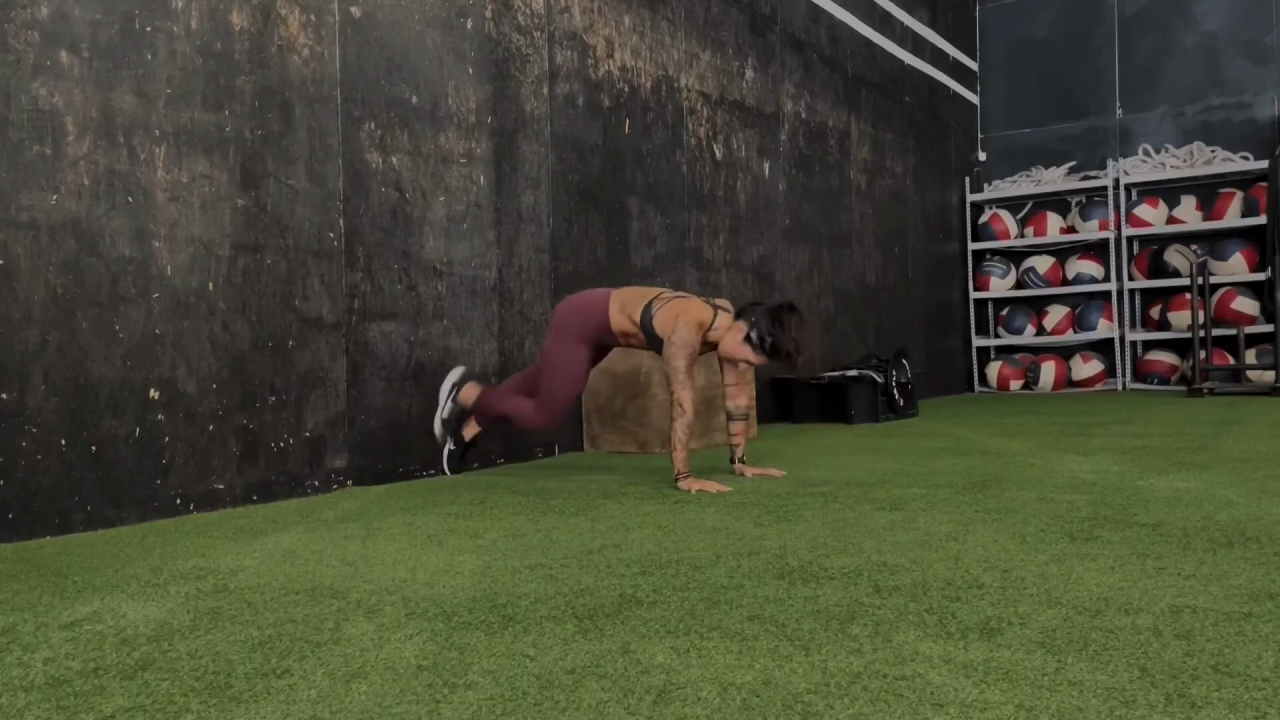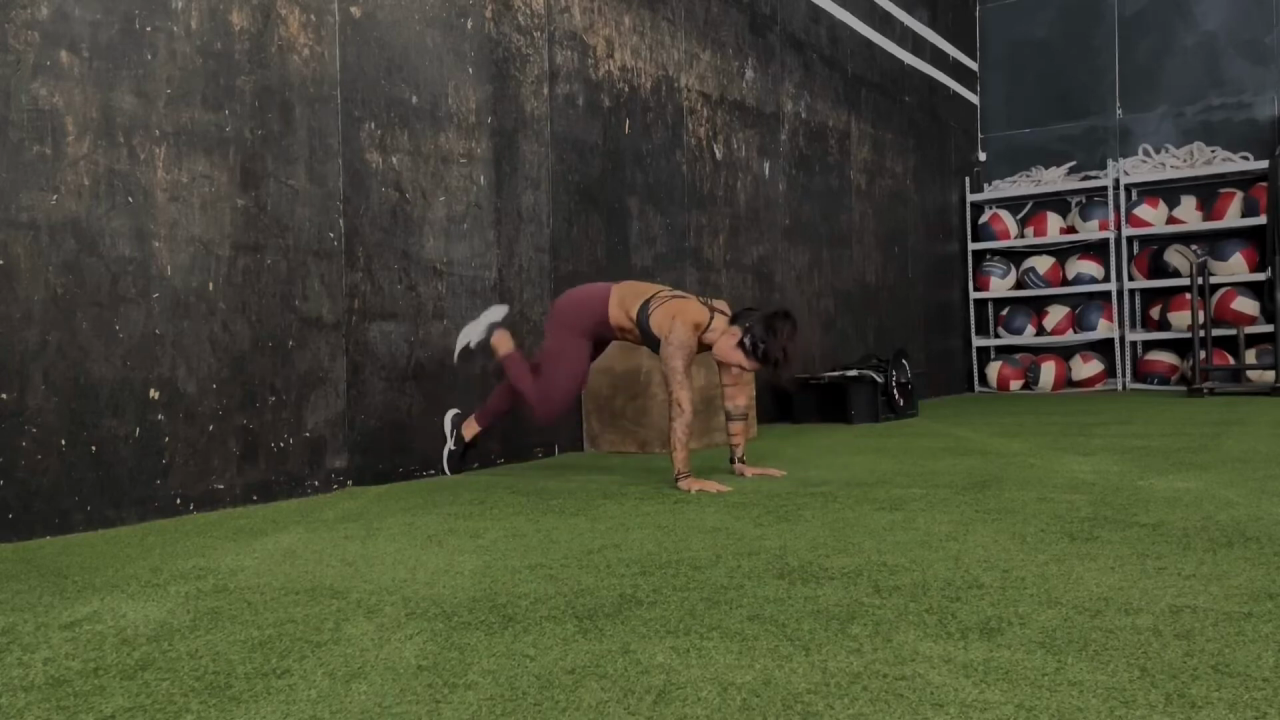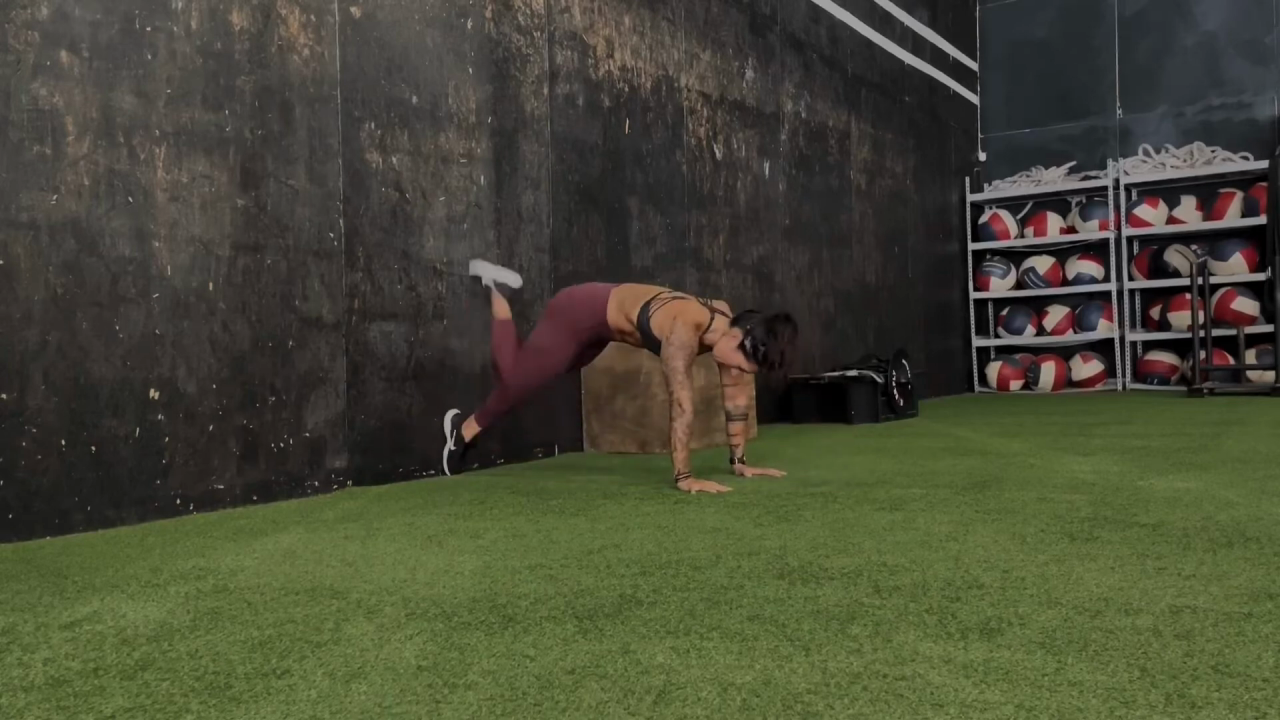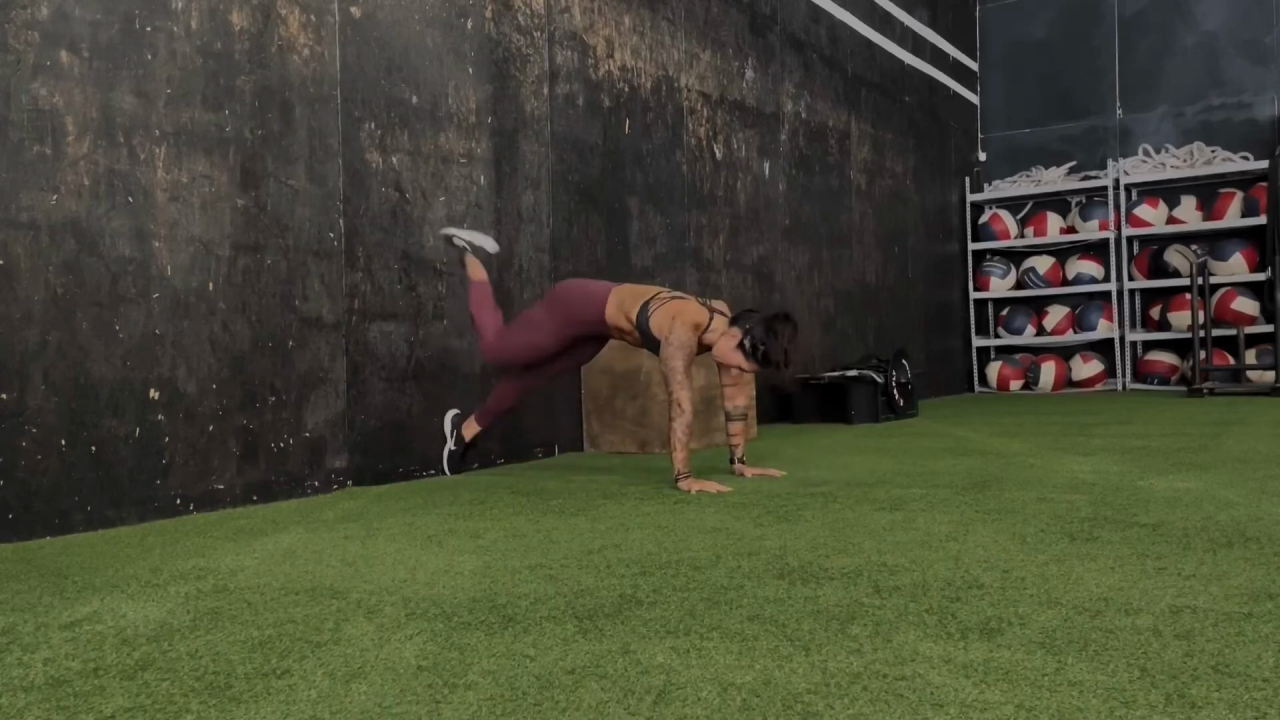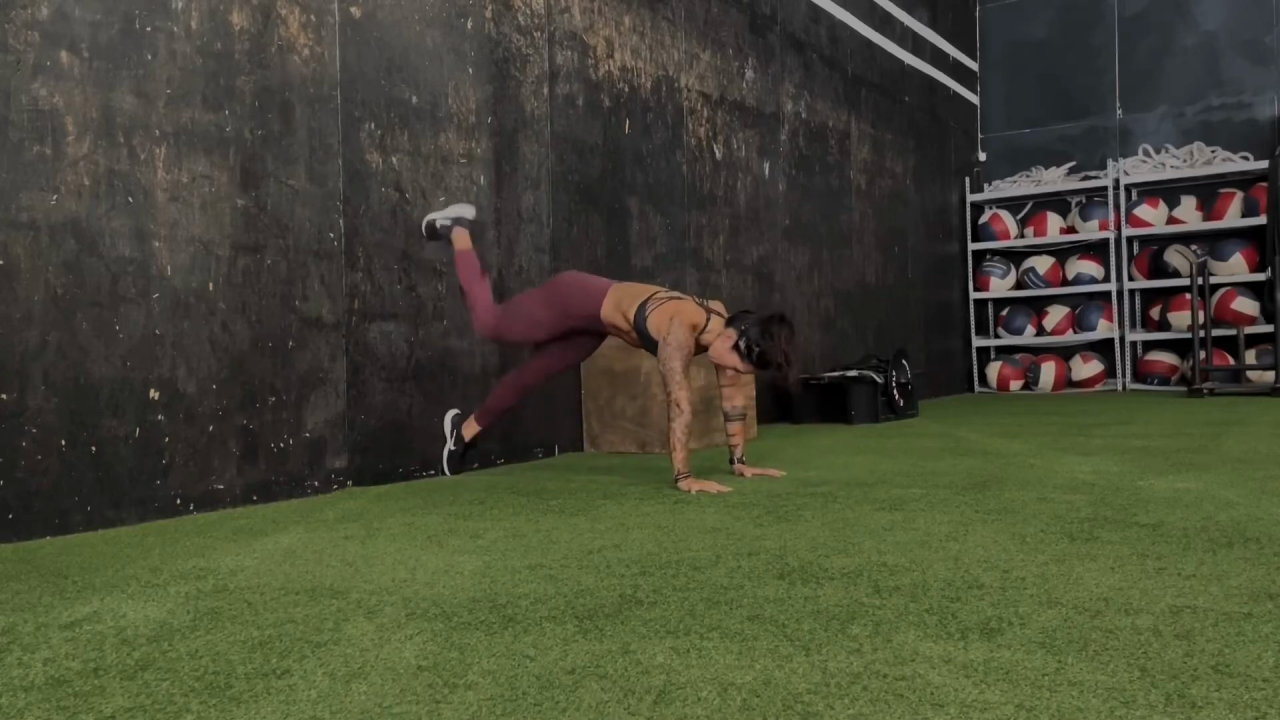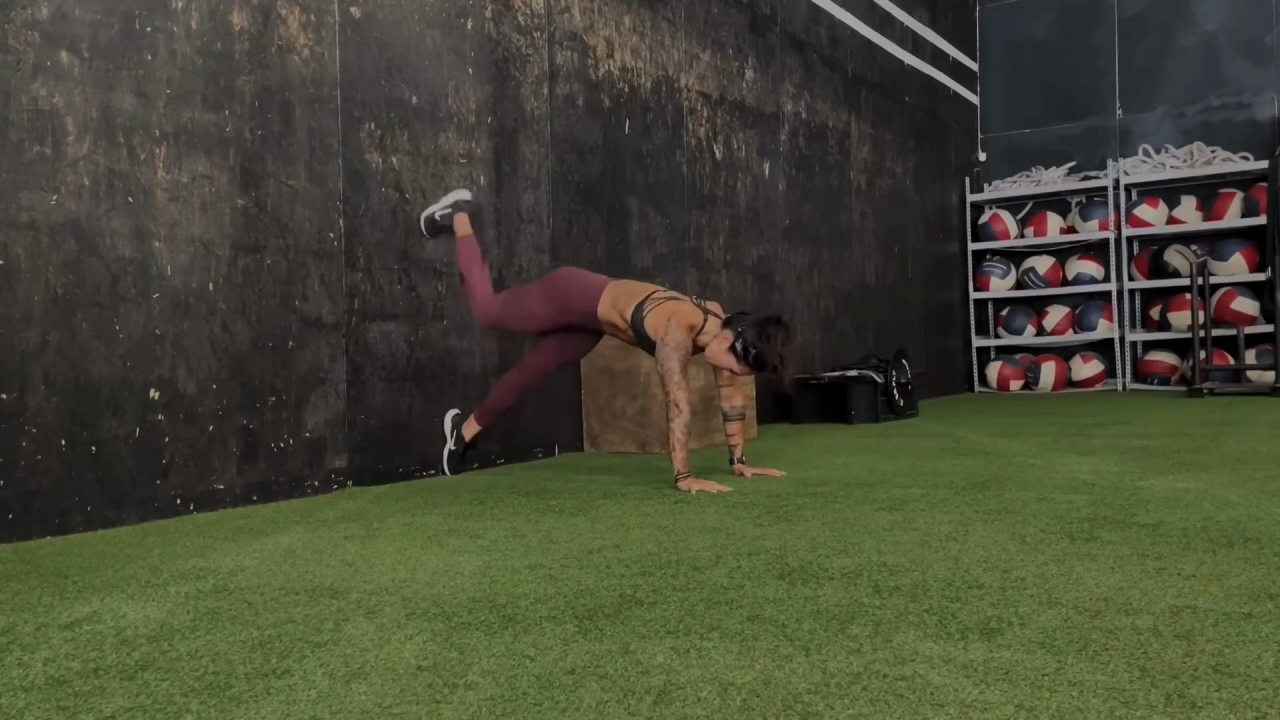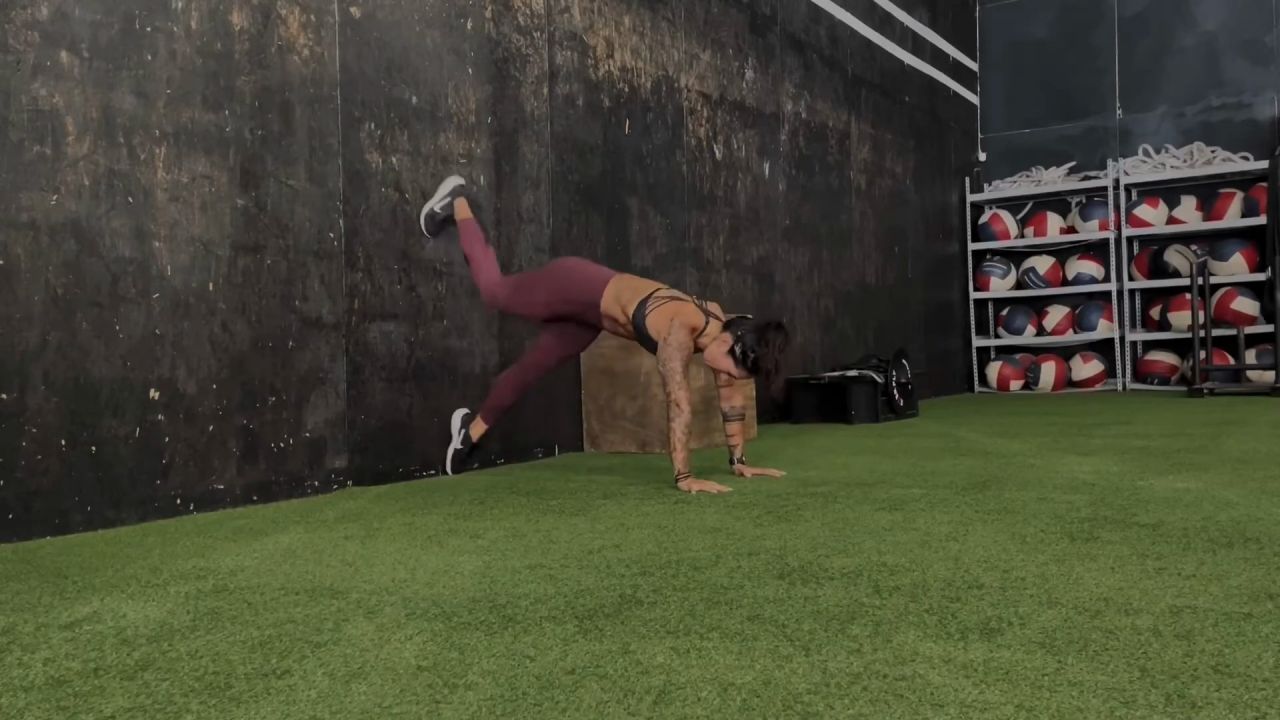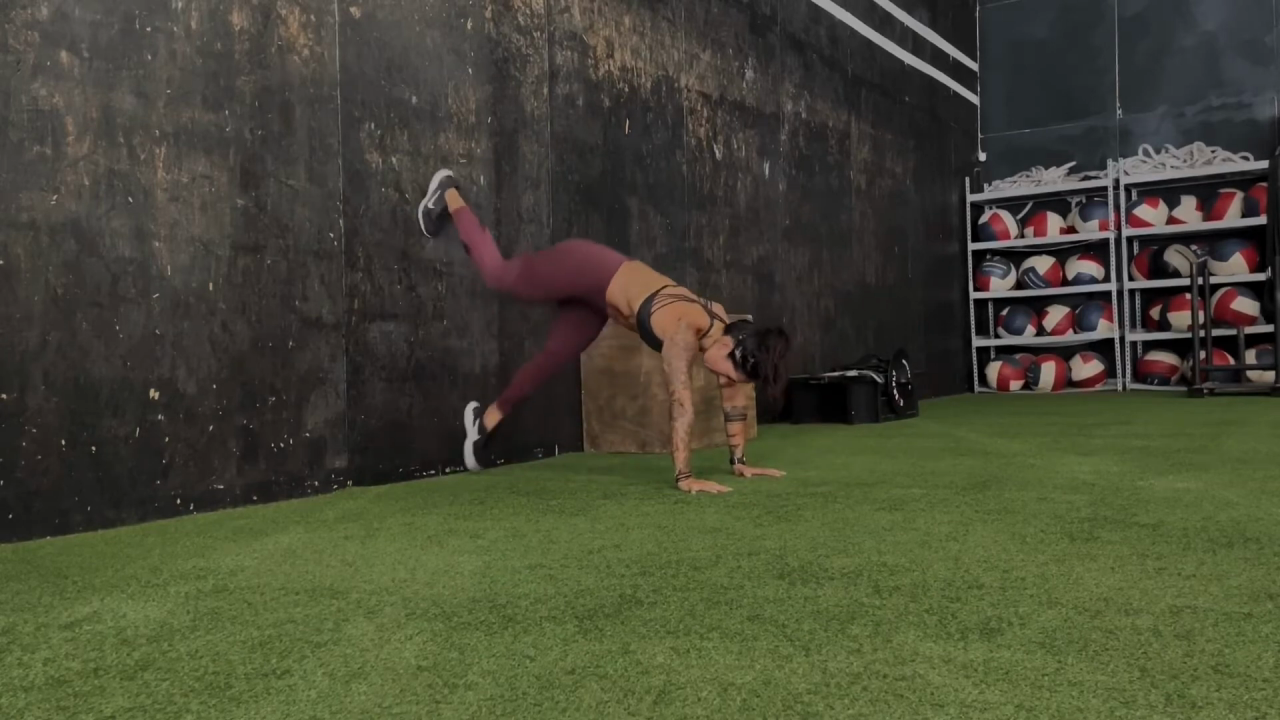
dt=0.1s
person 1, frame 1
left shoulder: (733, 325)
right shoulder: (689, 327)
left elbow: (738, 395)
right elbow: (682, 403)
left wrist: (739, 461)
right wrist: (684, 476)
left hip: (604, 327)
right hip: (581, 319)
left knee: (536, 384)
right knee: (543, 417)
left ankle: (464, 428)
right ankle: (465, 393)
person 1, frame 2
left shoulder: (730, 328)
right shoulder: (685, 327)
left elbow: (736, 395)
right elbow: (680, 402)
left wrist: (739, 460)
right wrist: (683, 476)
left hip: (603, 320)
right hip: (580, 312)
left knee: (536, 380)
right knee: (545, 409)
left ankle: (465, 429)
right ankle: (495, 335)
person 1, frame 3
left shoulder: (729, 325)
right shoulder: (686, 331)
left elbow: (736, 399)
right elbow: (681, 405)
left wrist: (739, 460)
right wrist: (684, 476)
left hip: (605, 319)
right hip: (582, 311)
left knee: (527, 378)
right knee: (516, 374)
left ankle: (466, 429)
right ankle: (495, 289)
person 1, frame 4
left shoulder: (730, 328)
right shoulder: (684, 330)
left elbow: (736, 397)
right elbow: (680, 404)
left wrist: (739, 461)
right wrist: (684, 477)
left hip: (599, 321)
right hip: (579, 306)
left knee: (529, 377)
right knee: (496, 348)
left ankle: (465, 432)
right ankle: (470, 253)
person 1, frame 5
left shoulder: (726, 328)
right shoulder: (683, 331)
left elbow: (734, 398)
right elbow: (679, 405)
left wrist: (739, 460)
right wrist: (684, 478)
left hip: (598, 320)
right hip: (579, 301)
left knee: (528, 375)
right knee: (488, 322)
left ankle: (466, 429)
right ankle: (459, 229)
person 1, frame 6
left shoulder: (724, 329)
right shoulder: (680, 331)
left elbow: (731, 398)
right elbow: (678, 405)
left wrist: (739, 461)
right wrist: (684, 477)
left hip: (594, 318)
right hip: (574, 297)
left knee: (528, 374)
right knee: (486, 309)
left ankle: (465, 432)
right ankle: (459, 216)
person 1, frame 7
left shoulder: (722, 328)
right shoulder: (681, 331)
left elbow: (732, 399)
right elbow: (679, 405)
left wrist: (739, 461)
right wrist: (684, 477)
left hip: (595, 306)
right hip: (577, 285)
left knee: (531, 367)
right knee: (495, 290)
left ankle: (473, 428)
right ankle: (457, 201)
person 1, frame 8
left shoulder: (726, 331)
right shoulder: (686, 331)
left elbow: (734, 398)
right elbow: (681, 404)
left wrist: (740, 461)
right wrist: (685, 477)
left hip: (604, 288)
right hip: (584, 270)
left knee: (552, 359)
right knee: (498, 273)
left ankle: (486, 420)
right ankle: (450, 195)
